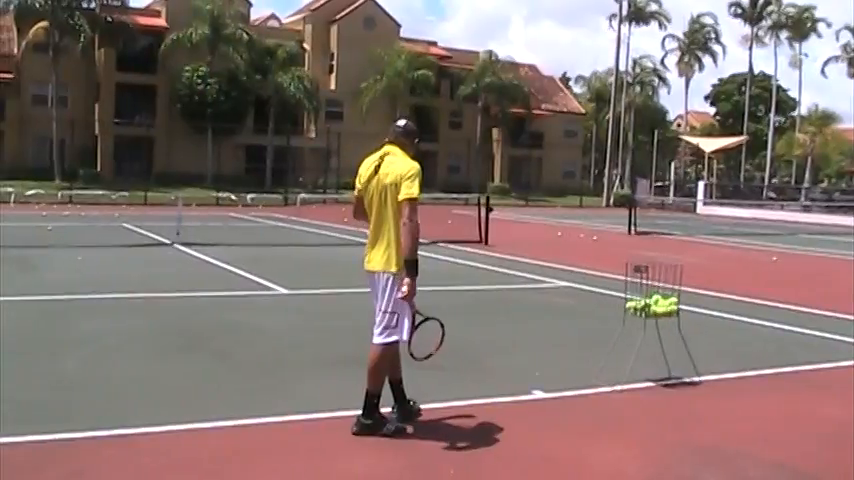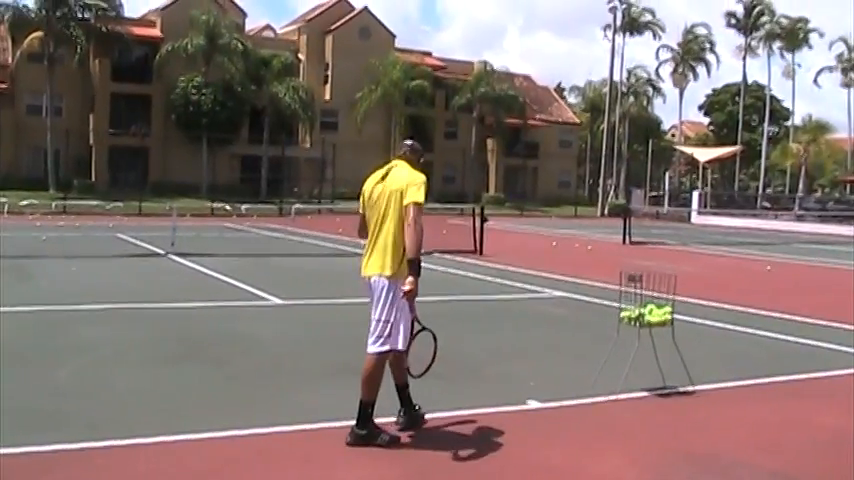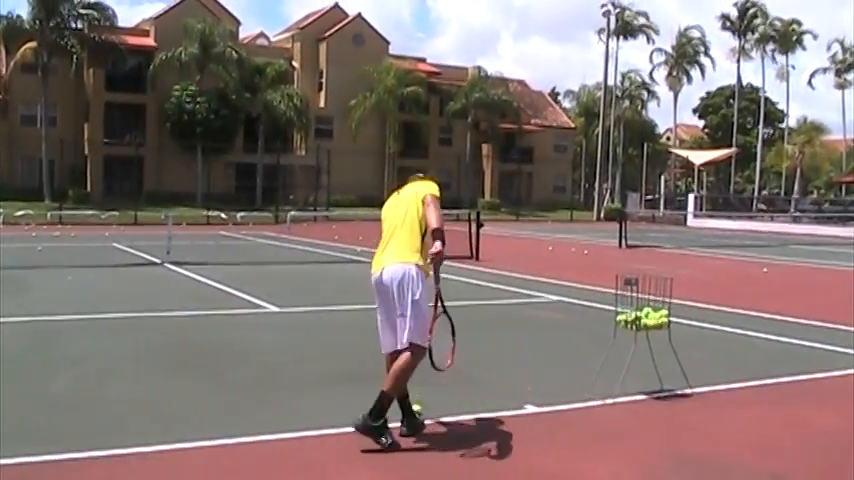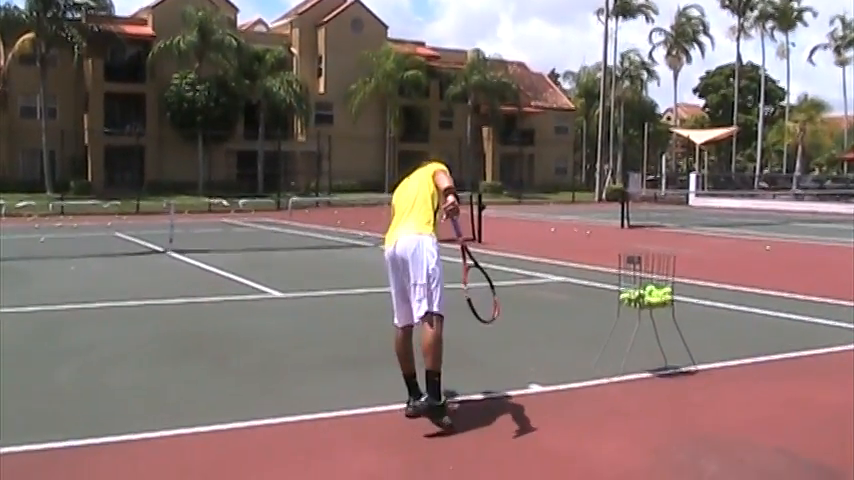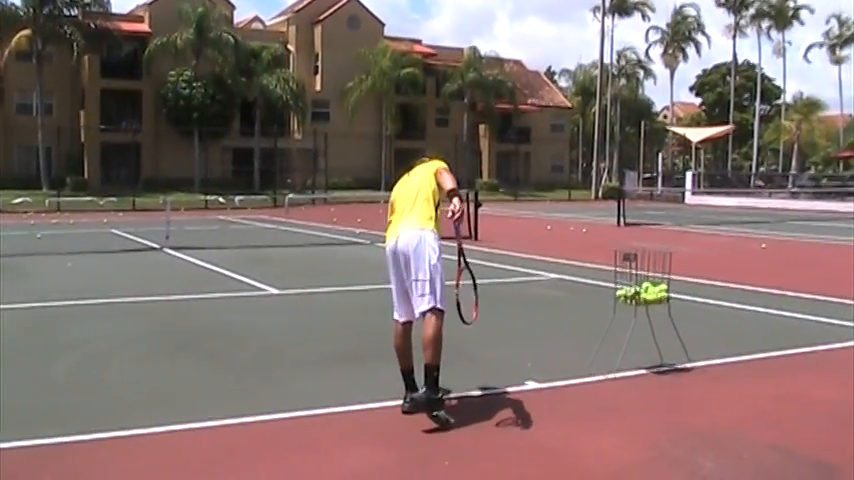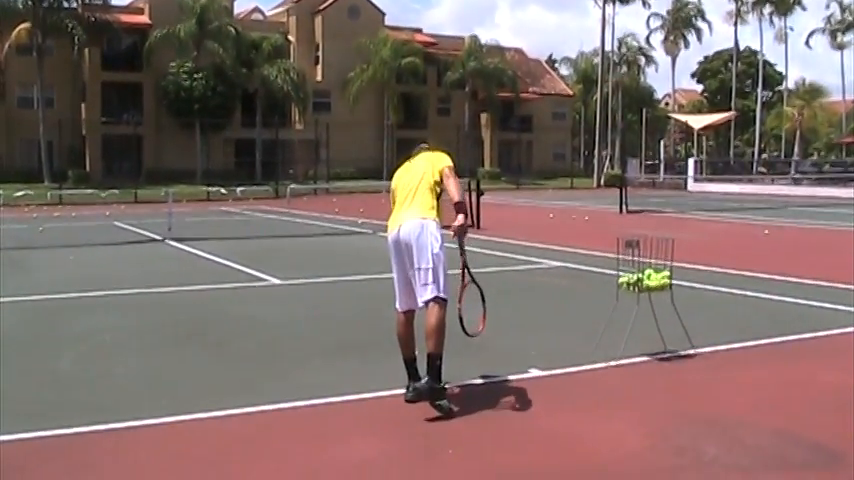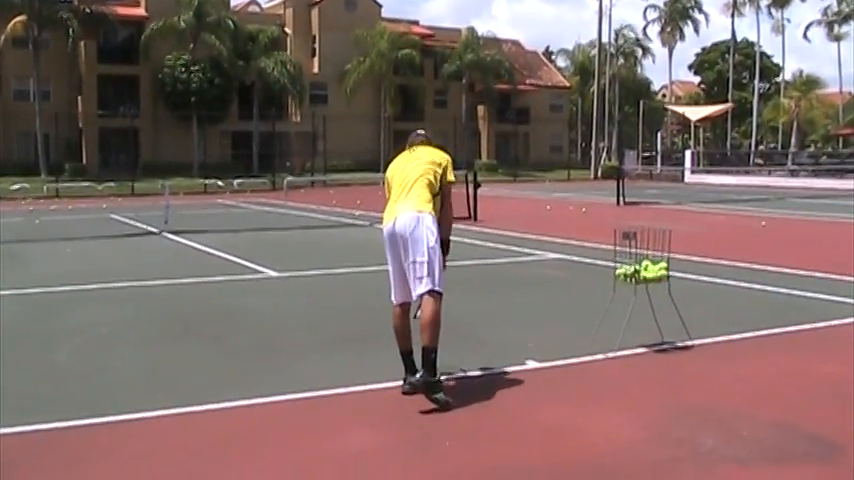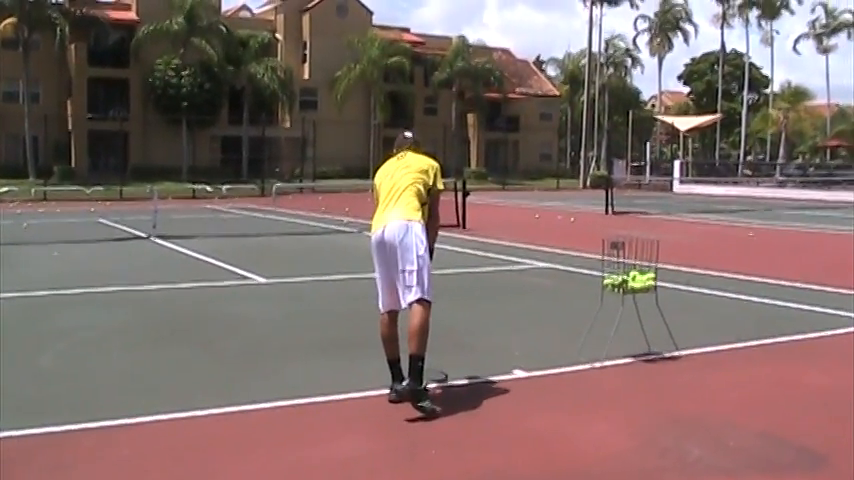
dt=0.4s
person 1, frame 1
left shoulder: (367, 164)
right shoulder: (408, 167)
left elbow: (358, 212)
right elbow: (408, 222)
right wrist: (411, 272)
left hip: (375, 259)
right hip: (394, 263)
left knee: (390, 335)
right knee: (386, 338)
left ankle: (401, 403)
right ankle: (369, 416)
person 1, frame 2
left shoulder: (373, 179)
right shoulder: (414, 178)
right elbow: (412, 223)
right wrist: (414, 270)
left hip: (373, 267)
right hip: (392, 272)
left knee: (395, 342)
right knee: (381, 347)
left ankle: (408, 409)
right ankle: (363, 426)
person 1, frame 3
left shoulder: (392, 200)
right shoulder: (426, 187)
right elbow: (432, 206)
right wrist: (438, 238)
left hip: (380, 268)
right hip: (404, 268)
left knee: (394, 348)
right knee: (414, 347)
left ankle: (409, 417)
right ankle: (374, 417)
person 1, frame 4
left shoulder: (401, 187)
right shoulder: (433, 169)
right elbow: (442, 176)
right wrist: (451, 194)
left hip: (392, 244)
right hip: (418, 240)
left knee: (403, 324)
right knee: (432, 317)
left ankle: (414, 397)
right ankle: (432, 397)
person 1, frame 5
left shoulder: (400, 184)
right shoulder: (434, 166)
right elbow: (445, 176)
right wrist: (455, 198)
left hip: (393, 240)
right hip: (419, 235)
left knee: (402, 318)
right knee: (433, 311)
left ankle: (411, 392)
right ankle: (430, 392)
person 1, frame 6
left shoulder: (400, 172)
right shoulder: (438, 157)
right elbow: (450, 179)
right wrist: (460, 211)
left hip: (395, 229)
right hip: (421, 225)
left knee: (404, 308)
right knee: (436, 300)
left ankle: (414, 381)
right ankle: (433, 381)
person 1, frame 7
left shoulder: (395, 163)
right shoulder: (441, 157)
right elbow: (445, 206)
right wrist: (444, 245)
left hip: (390, 222)
right hip: (417, 218)
left knee: (401, 301)
right knee: (431, 294)
left ankle: (410, 374)
right ankle: (428, 374)
person 1, frame 8
left shoulder: (383, 169)
right shoulder: (429, 164)
right elbow: (432, 215)
right wrist: (429, 249)
left hip: (379, 230)
right hip: (406, 226)
left knee: (388, 309)
right knee: (419, 302)
left ankle: (397, 382)
right ankle: (414, 383)
